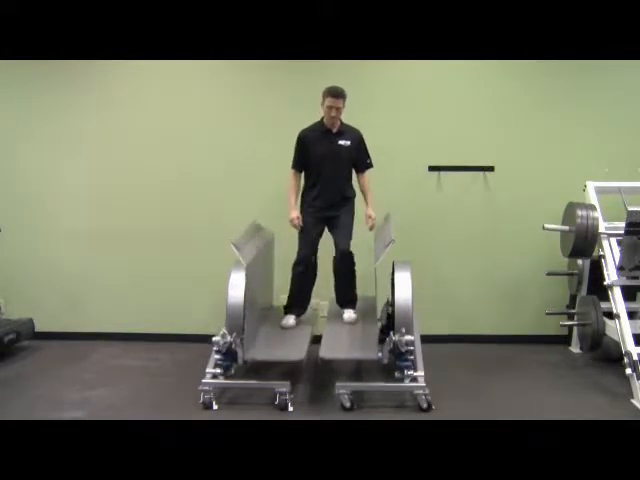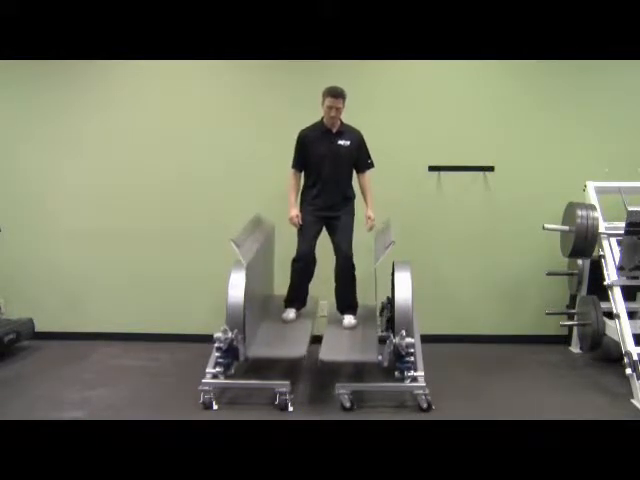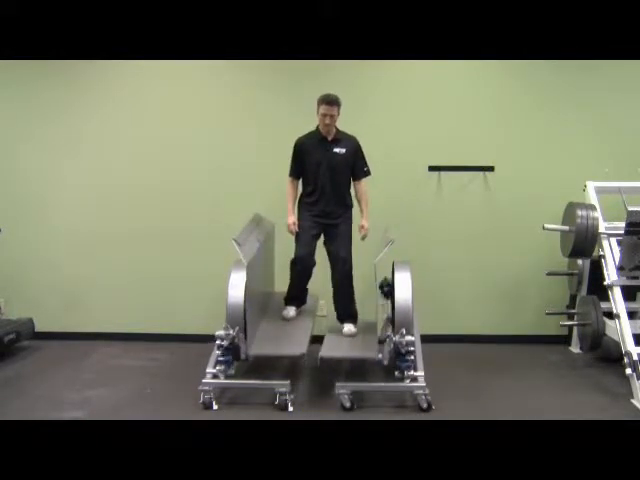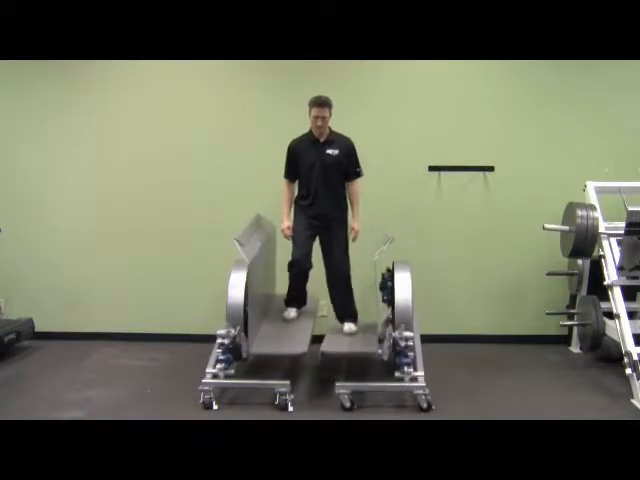
dt=0.2s
person 1, frame 1
left shoulder: (354, 136)
right shoulder: (307, 136)
left elbow: (362, 173)
right elbow: (296, 173)
left wrist: (369, 206)
right wrist: (293, 207)
left hip: (342, 206)
right hip: (312, 207)
left knee: (344, 252)
right knee: (305, 258)
left ankle: (347, 305)
right ankle: (294, 310)
person 1, frame 2
left shoulder: (354, 136)
right shoulder: (306, 135)
left elbow: (363, 173)
right elbow: (296, 172)
left wrist: (369, 207)
right wrist: (293, 205)
left hip: (342, 207)
right hip: (312, 206)
left knee: (345, 256)
right knee: (304, 255)
left ankle: (348, 310)
right ankle: (294, 304)
person 1, frame 3
left shoulder: (351, 144)
right shoulder: (303, 143)
left elbow: (359, 181)
right elbow: (293, 180)
left wrist: (364, 216)
right wrist: (290, 213)
left hip: (340, 215)
right hip: (310, 212)
left knee: (342, 266)
right knee: (303, 258)
left ankle: (348, 318)
right ankle: (294, 301)
person 1, frame 4
left shoulder: (344, 145)
right shoulder: (296, 146)
left elbow: (352, 183)
right elbow: (289, 184)
left wrist: (355, 218)
right wrist: (286, 218)
left hip: (335, 217)
right hip: (305, 215)
left knee: (339, 267)
right knee: (299, 261)
left ankle: (348, 317)
right ankle: (294, 303)
